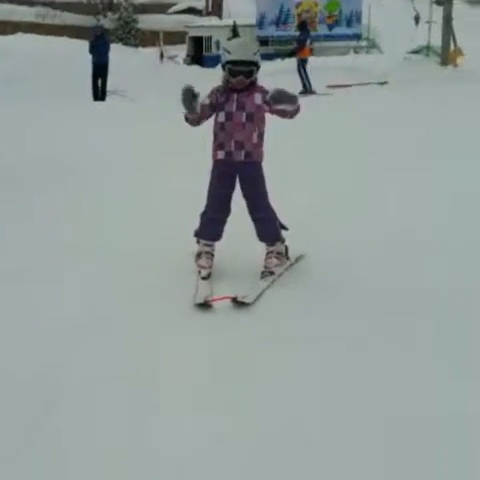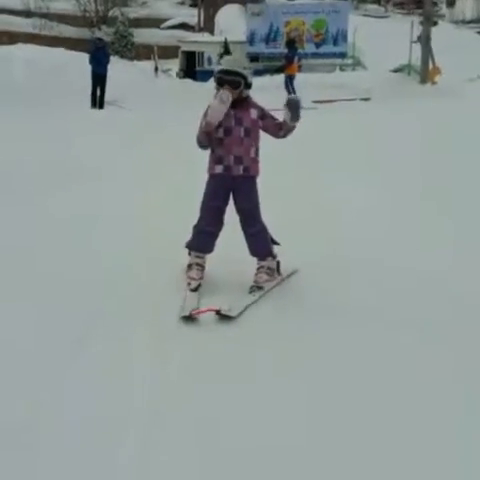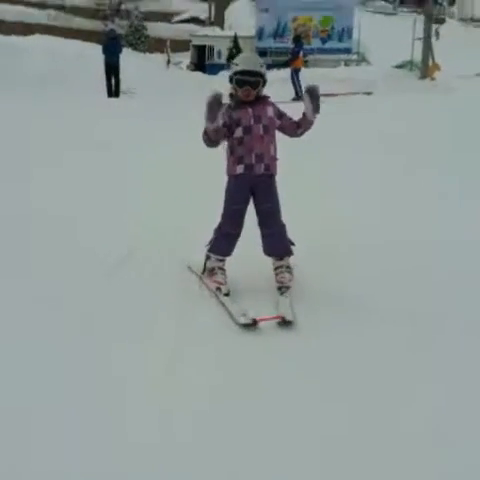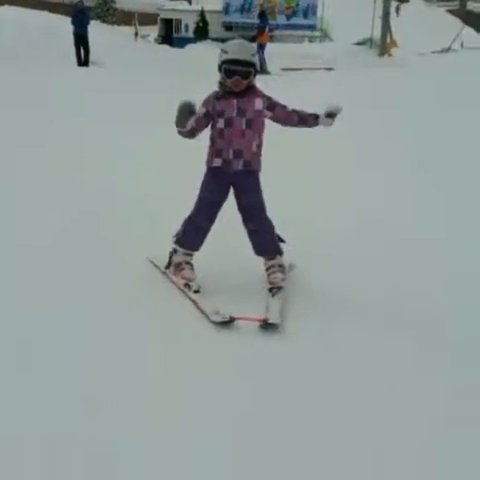
dt=0.7s
person 1, frame 1
left shoulder: (261, 95)
right shoulder: (218, 94)
left elbow: (289, 112)
right elbow: (196, 120)
left wrist: (290, 103)
right wrist: (191, 109)
left hip: (250, 160)
right hip: (222, 159)
left knee: (259, 205)
right knee: (216, 205)
left ankle: (276, 248)
right ankle: (205, 248)
person 1, frame 2
left shoulder: (254, 111)
right shoulder: (214, 110)
left elbow: (279, 130)
right elbow: (203, 143)
left wrist: (291, 119)
right wrist: (214, 118)
left hip: (246, 175)
right hip: (218, 174)
left knee: (251, 220)
right knee: (209, 219)
left ankle: (267, 262)
right ankle: (196, 260)
person 1, frame 3
left shoulder: (270, 108)
right shoulder: (229, 111)
left elbow: (295, 129)
right elbow: (212, 141)
left wrist: (310, 112)
right wrist: (211, 122)
left hip: (266, 175)
right hip: (238, 175)
left knee: (272, 221)
right knee: (231, 221)
left ankle: (282, 263)
right ankle: (214, 263)
person 1, frame 4
left shoulder: (260, 100)
right shoulder: (214, 100)
left elbow: (288, 116)
right elbow: (191, 130)
left wrist: (320, 119)
right wrist: (184, 122)
left hip: (248, 170)
right hip: (218, 168)
left knee: (256, 217)
right knee: (202, 214)
left ankle: (274, 261)
right ankle: (181, 257)
